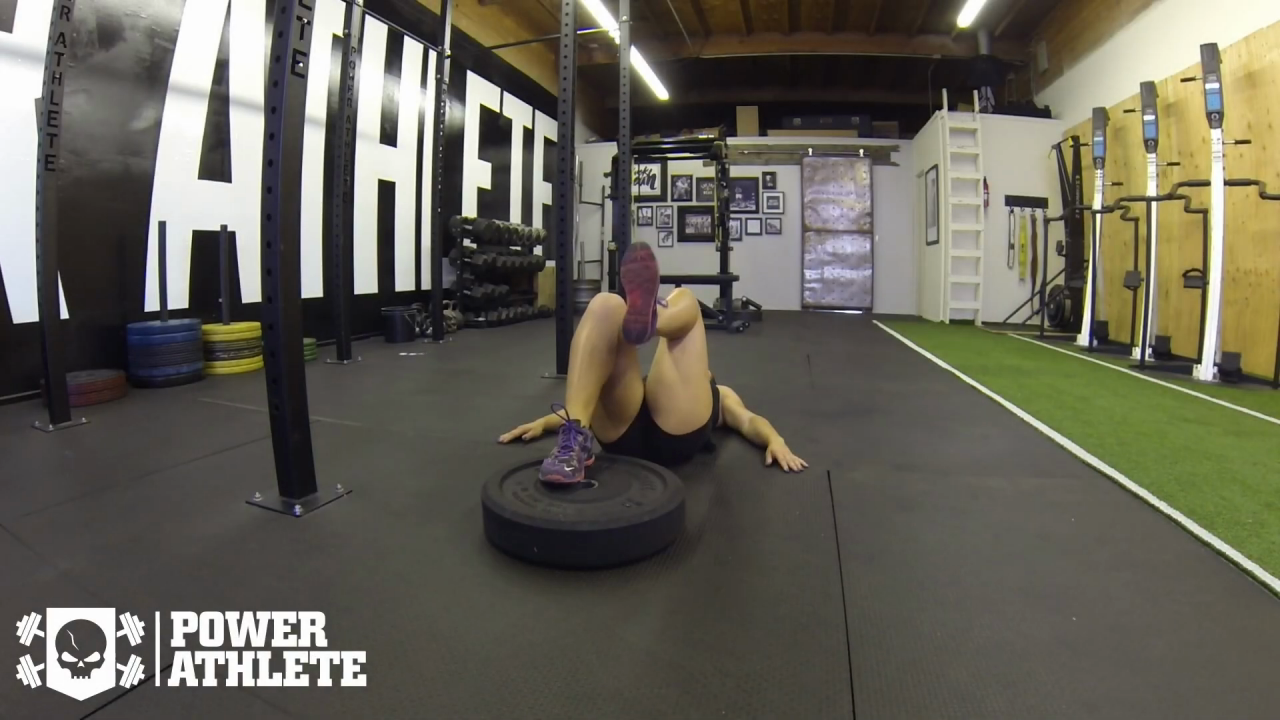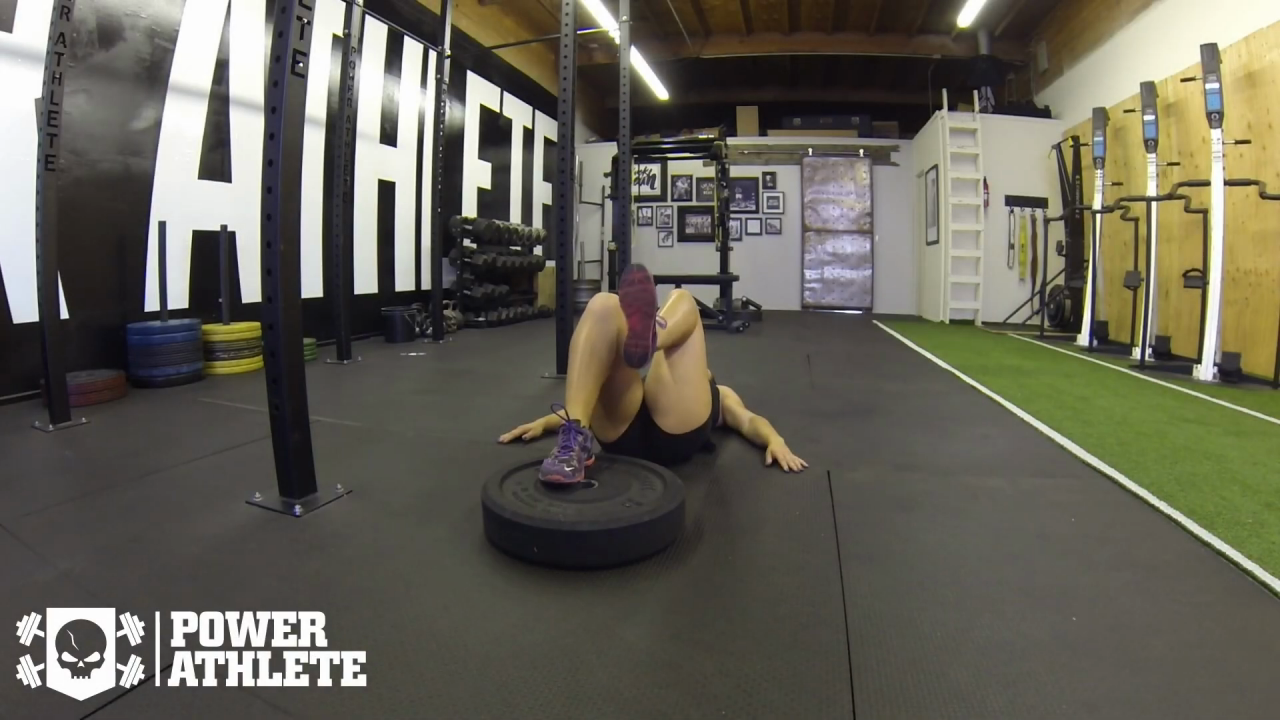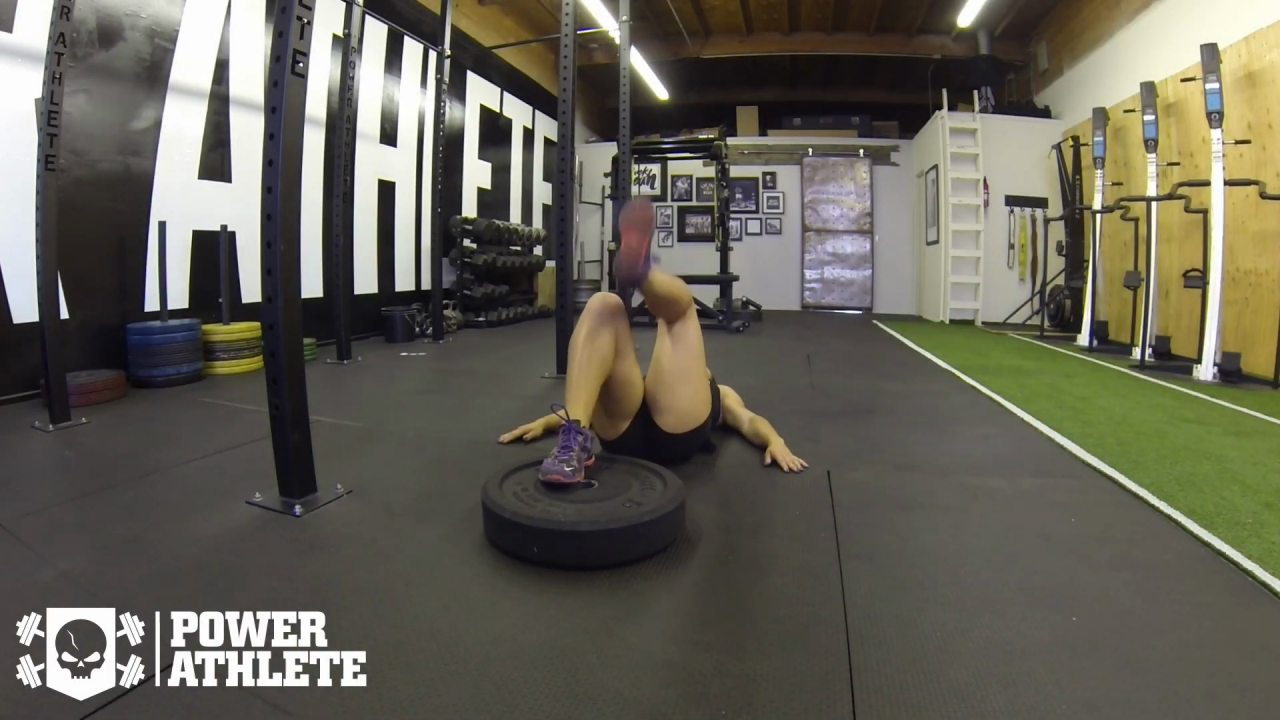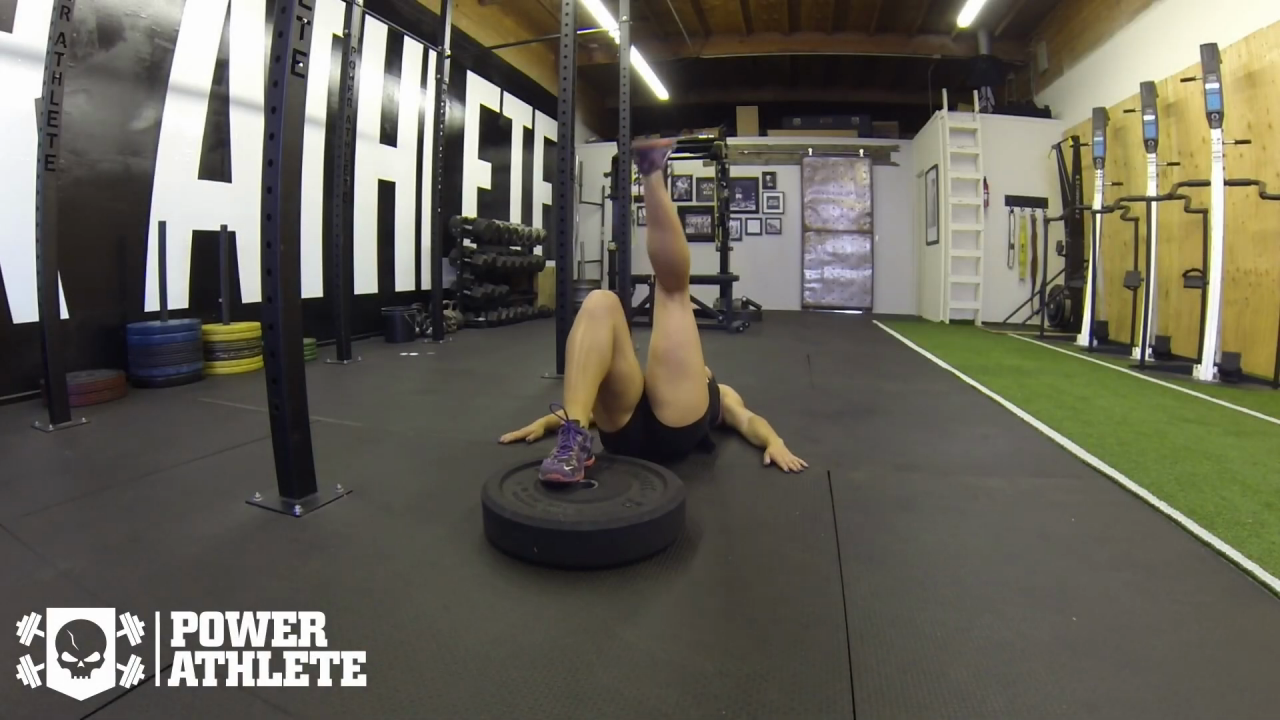
dt=0.2s
person 1, frame 1
left shoulder: (719, 393)
right shoulder: (648, 383)
left elbow: (747, 420)
right elbow: (599, 399)
left wrist: (775, 440)
right wrist: (545, 421)
left hip: (677, 433)
right hip: (623, 430)
left knee: (682, 298)
right knee: (606, 305)
left ankle: (648, 319)
right ankle: (574, 438)
person 1, frame 2
left shoulder: (718, 393)
right shoulder: (650, 385)
left elbow: (748, 421)
right elbow: (600, 404)
left wrist: (774, 440)
right wrist: (544, 421)
left hip: (677, 434)
right hip: (623, 432)
left knee: (681, 301)
right knee: (605, 305)
left ankle: (647, 335)
right ankle: (574, 442)
person 1, frame 3
left shoulder: (719, 393)
left elbow: (748, 420)
left wrist: (775, 440)
right wrist: (546, 421)
left hip: (678, 428)
right hip: (624, 428)
left knee: (677, 306)
right knee: (604, 306)
left ankle: (640, 273)
right ankle: (574, 440)
person 1, frame 4
left shoulder: (718, 393)
left elbow: (747, 420)
right elbow: (598, 399)
left wrist: (774, 442)
right wrist: (543, 422)
left hip: (677, 427)
right hip: (626, 429)
left knee: (672, 290)
right knee: (600, 302)
left ankle: (653, 173)
right ankle: (575, 438)
